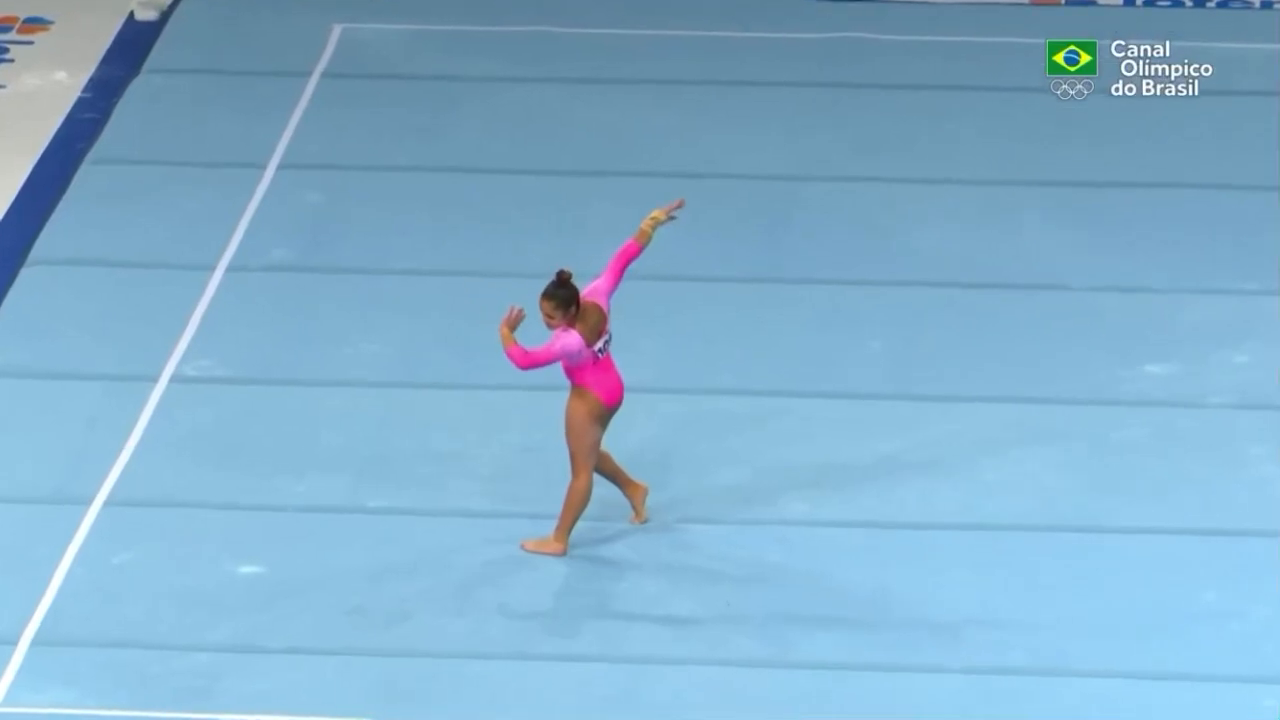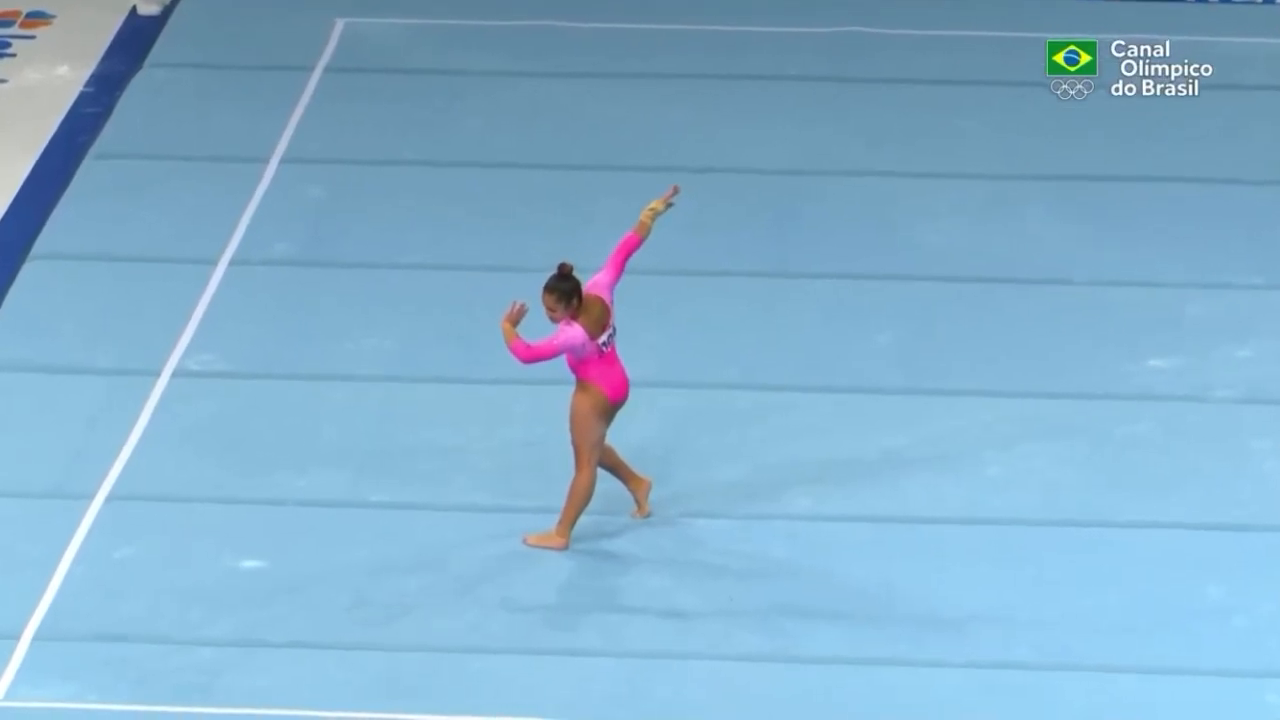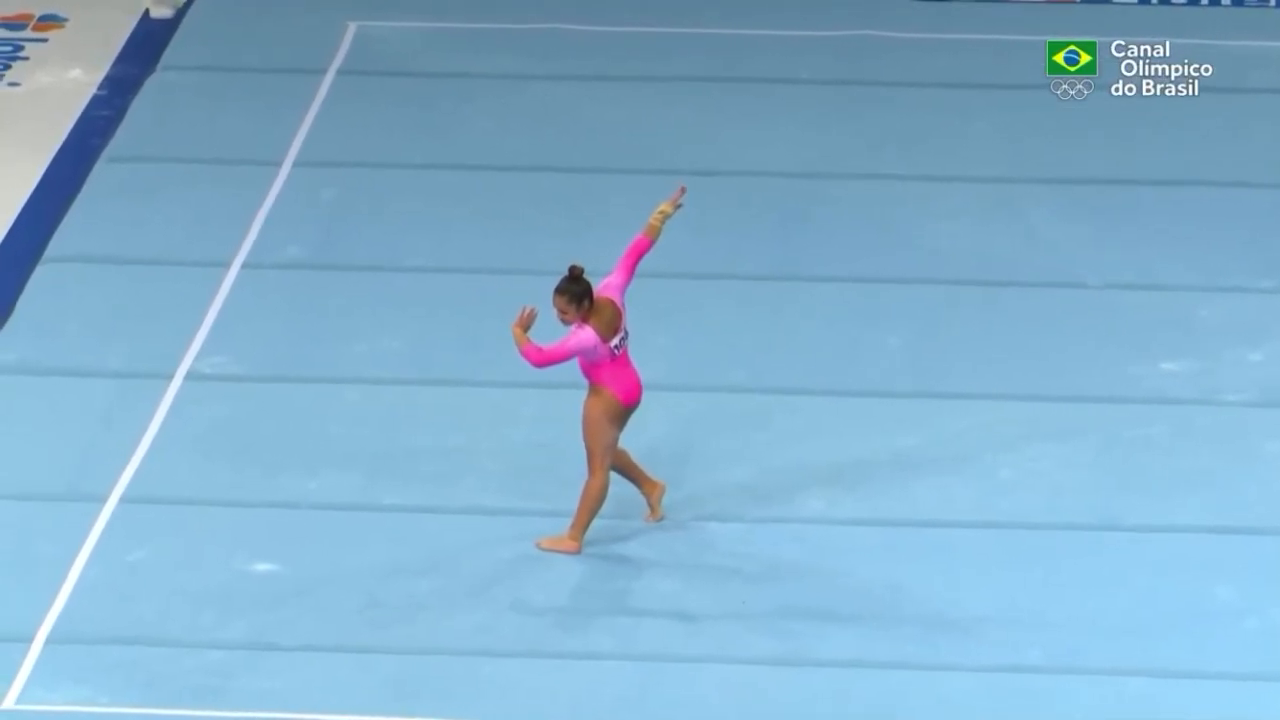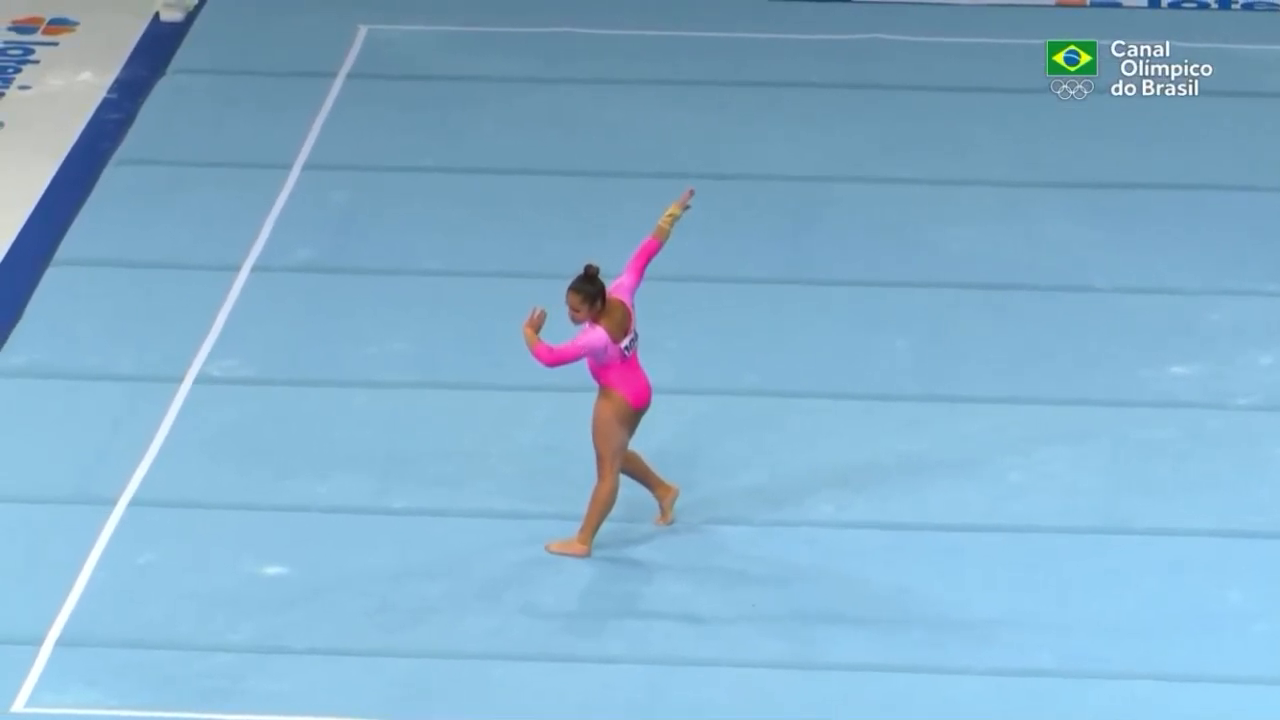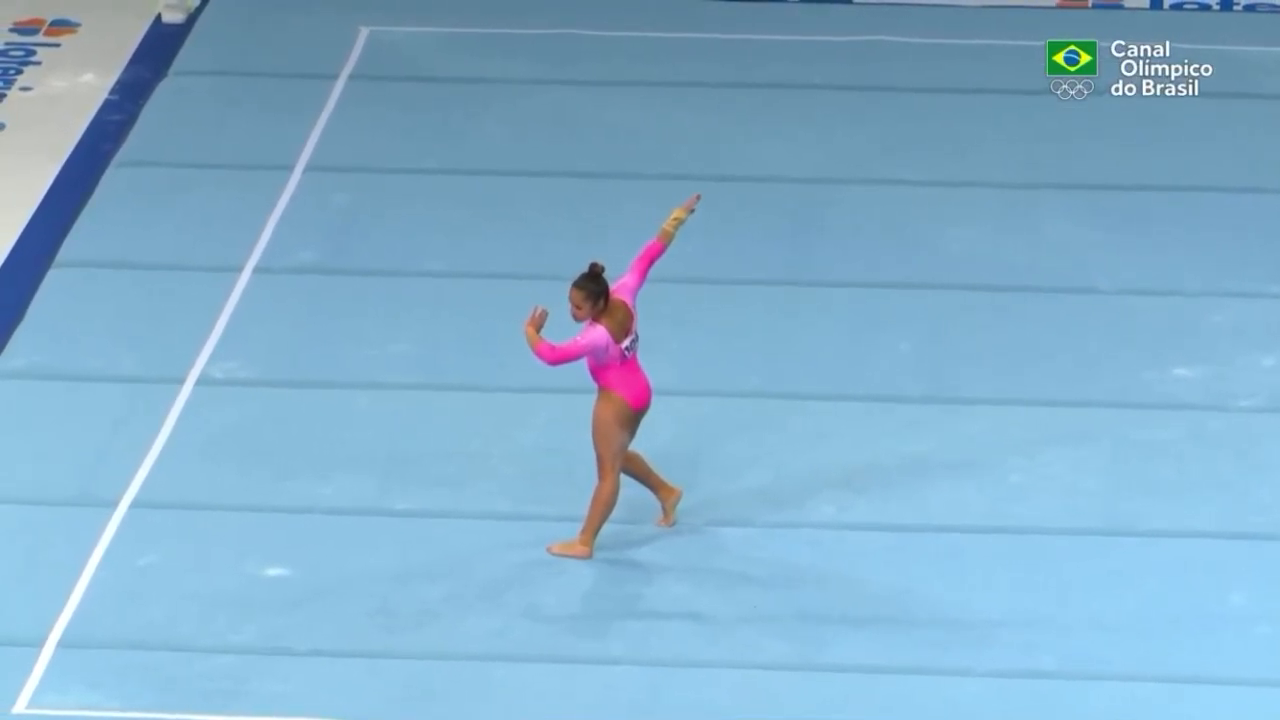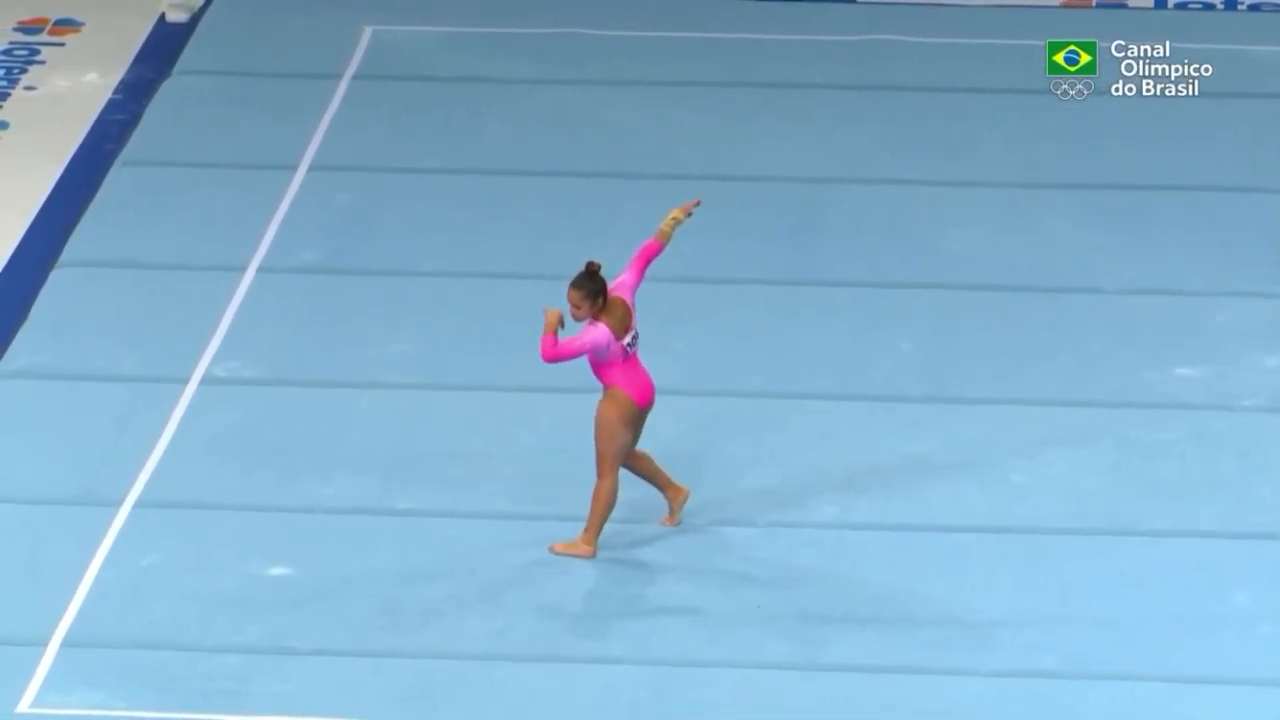
dt=0.7s
person 1, frame 1
left shoulder: (570, 341)
right shoulder: (595, 298)
left elbow: (523, 360)
right elbow: (622, 259)
left wrist: (505, 332)
right wrist: (652, 223)
left hip: (590, 400)
right hip: (610, 389)
left knee: (581, 470)
right knee: (588, 453)
left ankle: (558, 540)
right ankle: (633, 488)
person 1, frame 2
left shoulder: (573, 335)
right shoulder: (599, 291)
left elbow: (527, 354)
right elbow: (623, 250)
left wrist: (507, 328)
right wrist: (650, 214)
left hip: (595, 393)
right hip: (615, 384)
left knee: (585, 464)
right knee: (593, 448)
left ankle: (560, 534)
right ankle: (637, 483)
person 1, frame 3
left shoulder: (585, 337)
right shoulder: (611, 293)
left elbow: (538, 358)
right elbow: (633, 254)
left wrist: (518, 332)
right wrist: (659, 217)
left hip: (608, 397)
right hip: (629, 387)
left knee: (598, 468)
right knee: (606, 452)
left ankle: (573, 538)
right ankle: (650, 486)
person 1, frame 4
left shoulder: (596, 337)
right shoulder: (621, 296)
left elbow: (550, 358)
right elbow: (643, 255)
left wrist: (529, 333)
right wrist: (669, 218)
left hip: (617, 399)
right hip: (638, 390)
left knee: (608, 472)
right knee: (618, 455)
left ankle: (583, 541)
right ankle: (663, 490)
person 1, frame 5
left shoulder: (597, 336)
right shoulder: (623, 296)
left elbow: (552, 355)
right elbow: (648, 256)
left wrist: (531, 331)
right wrist: (676, 219)
left hip: (617, 400)
right hip: (638, 391)
left knee: (608, 472)
right knee: (618, 456)
left ankle: (584, 543)
right ankle: (666, 491)
person 1, frame 6
left shoulder: (595, 335)
right shoulder: (621, 296)
left elbow: (550, 353)
right elbow: (647, 253)
left wrist: (551, 323)
right wrist: (672, 221)
left hip: (622, 397)
right hip: (639, 390)
left knee: (606, 467)
right knee: (623, 454)
left ankle: (587, 541)
right ankle: (674, 492)
